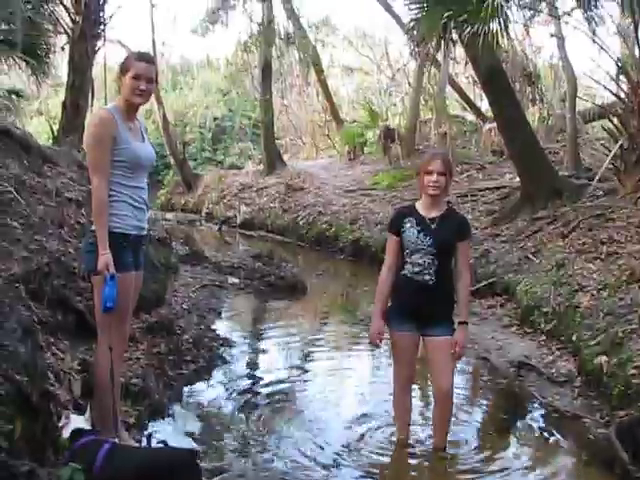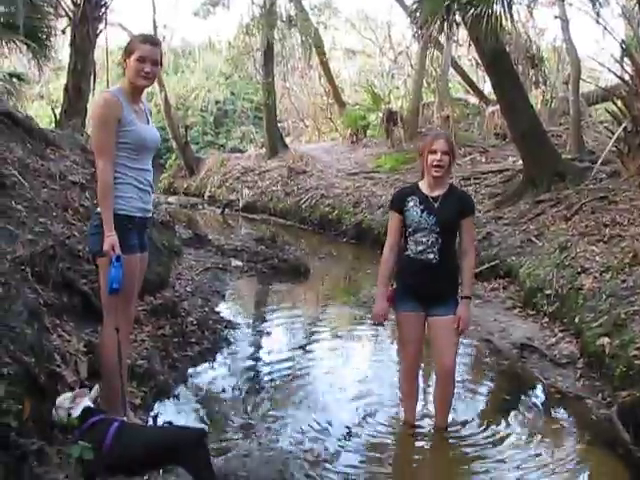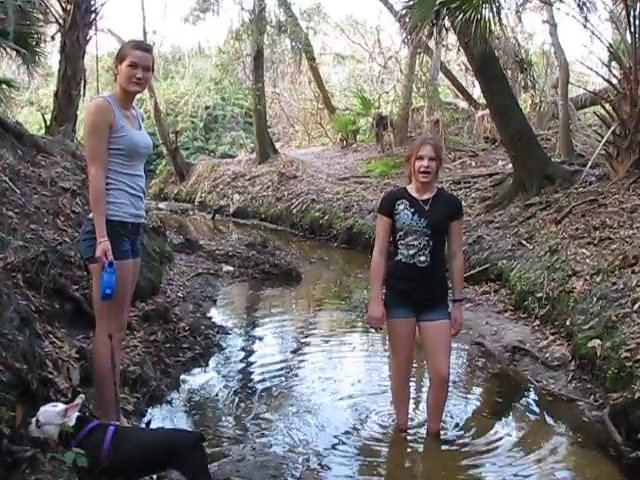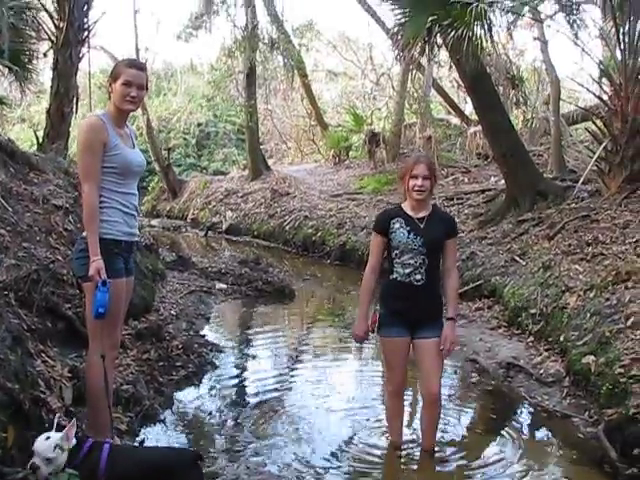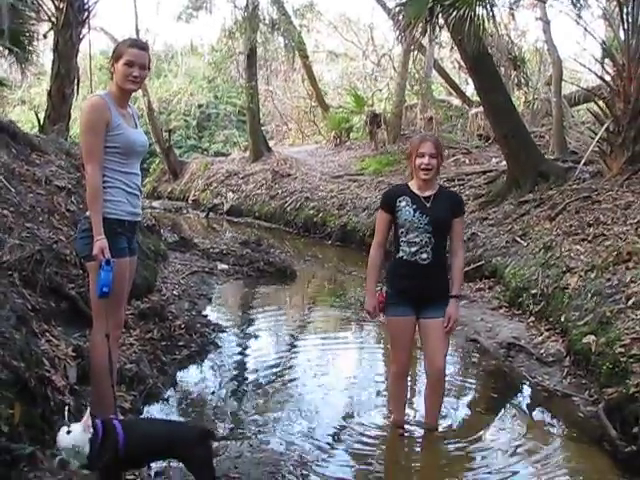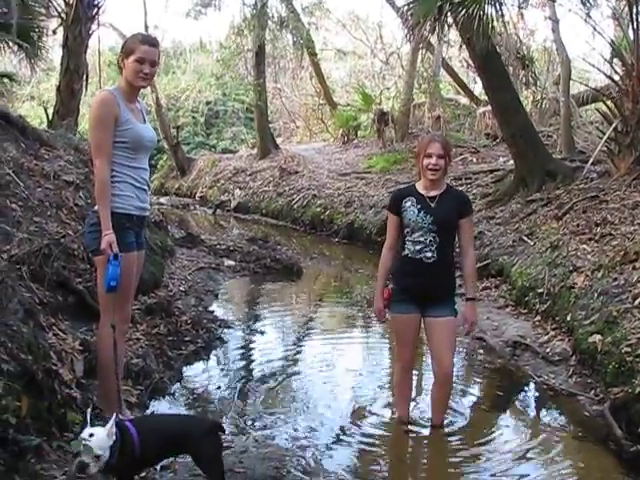
dt=0.4s
person 1, frame 1
left shoulder: (139, 126)
right shoulder: (105, 120)
right elbow: (99, 186)
left wrist: (136, 238)
right wrist: (104, 248)
left hip: (135, 237)
right hip: (113, 238)
left knee: (121, 338)
right knee: (110, 339)
left ankle: (115, 427)
right ankle: (107, 433)
person 1, frame 2
left shoulder: (144, 108)
right shoulder: (109, 102)
right elbow: (104, 167)
left wrist: (142, 219)
right wrist: (109, 230)
left hip: (140, 219)
right hip: (117, 220)
left knee: (127, 319)
right knee: (116, 320)
left ankle: (122, 409)
right ankle: (114, 412)
person 1, frame 3
left shoulder: (135, 114)
right shoulder: (102, 108)
right elbow: (96, 174)
left wrist: (133, 226)
right wrist: (102, 236)
left hip: (132, 226)
right hip: (110, 226)
left knee: (119, 325)
right knee: (108, 326)
left ankle: (114, 414)
right ankle: (107, 419)
person 1, frame 4
left shoulder: (129, 133)
right shoulder: (95, 126)
right elbow: (89, 192)
left wrist: (126, 245)
right wrist: (95, 254)
left hip: (126, 244)
right hip: (103, 244)
left knee: (112, 345)
right knee: (101, 346)
left ankle: (106, 434)
right ankle: (101, 439)
person 1, frame 5
left shoulder: (131, 112)
right shoulder: (98, 106)
right elbow: (93, 172)
left wrist: (127, 226)
right wrist: (99, 234)
left hip: (128, 225)
right hip: (107, 224)
left knee: (116, 324)
right knee: (105, 325)
left ankle: (109, 412)
right ankle: (105, 418)
person 1, frame 6
left shoulder: (140, 107)
right shoulder: (107, 101)
right elbow: (102, 167)
left wrist: (135, 220)
right wrist: (107, 228)
left hip: (137, 219)
right hip: (115, 219)
left knee: (123, 318)
right knee: (112, 319)
left ankle: (115, 406)
right ankle: (111, 413)
person 2, frame 1
left shoulder: (458, 223)
right shoulder: (402, 217)
left elbow: (463, 275)
right elbow: (389, 267)
left wrist: (462, 324)
right wrist: (377, 315)
left hip: (439, 315)
right hip: (402, 310)
left knee: (444, 389)
right knee: (403, 380)
left ankle: (439, 449)
right ankle: (402, 442)
person 2, frame 2
left shoulder: (461, 201)
right shoulder: (404, 197)
left elbow: (467, 252)
right elbow: (391, 247)
left wrist: (465, 300)
right wrist: (381, 295)
left hip: (444, 294)
right hip: (408, 291)
left knee: (446, 368)
right knee: (409, 363)
left ankle: (440, 429)
right ankle: (409, 424)
person 2, frame 3
left shoulder: (450, 204)
right shoulder: (392, 200)
left elbow: (455, 255)
right elbow: (379, 252)
left wrist: (457, 302)
right wrist: (375, 299)
left hip: (435, 299)
right hip: (399, 296)
left knee: (441, 373)
right knee: (401, 369)
left ankle: (433, 434)
right ankle: (401, 430)
person 2, frame 4
left shoulder: (445, 222)
right shoulder: (387, 219)
left elbow: (450, 273)
right elbow: (372, 269)
left wrist: (451, 321)
right wrist: (361, 316)
left hip: (430, 317)
right hip: (393, 314)
left knee: (432, 392)
right knee: (395, 386)
left ankle: (428, 451)
right ankle: (395, 447)
person 2, frame 5
left shoulder: (452, 201)
right shoulder: (393, 196)
left elbow: (457, 252)
right elbow: (378, 246)
left wrist: (455, 299)
right wrist: (370, 291)
left hip: (436, 296)
right hip: (399, 293)
left knee: (437, 370)
right knee: (399, 366)
left ankle: (431, 430)
right ankle: (397, 427)
person 2, frame 6
left shoulder: (458, 201)
right shoulder: (401, 197)
left elbow: (467, 252)
right elbow: (390, 247)
left wrist: (471, 300)
right wrist: (379, 292)
left hip: (441, 295)
right hip: (404, 292)
left knee: (444, 369)
right knee: (404, 362)
left ankle: (437, 427)
right ankle: (402, 424)
